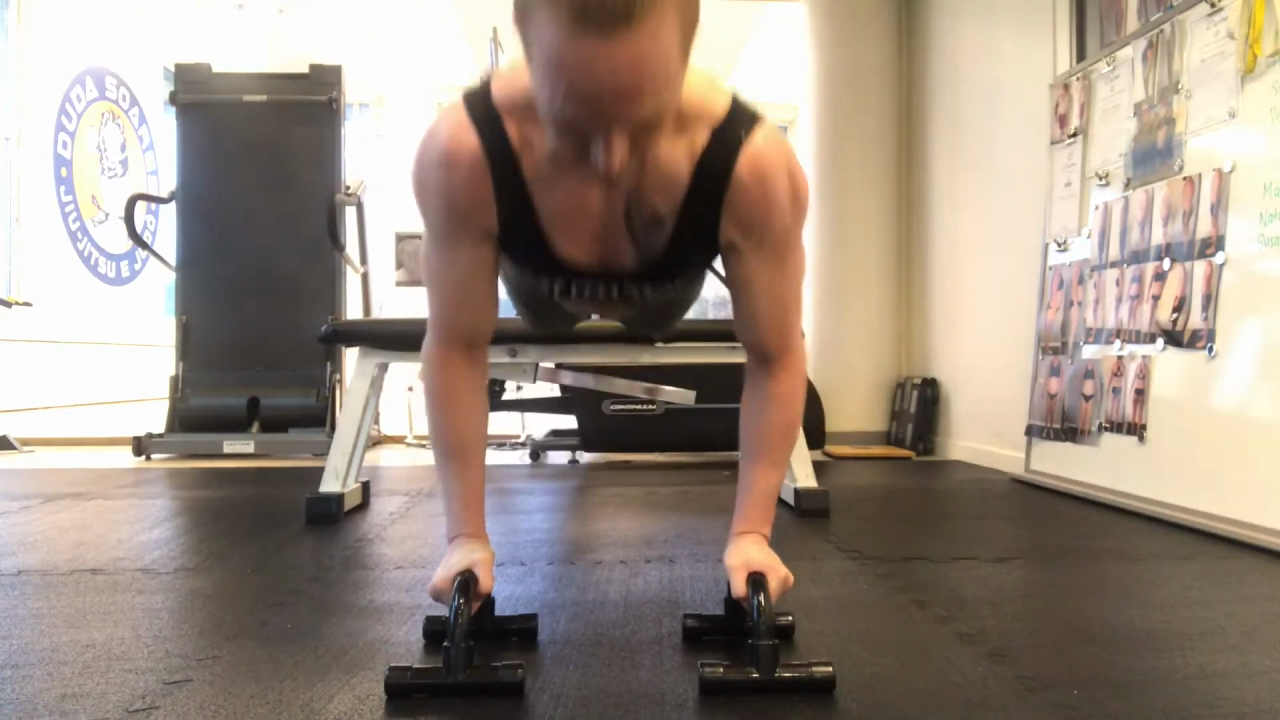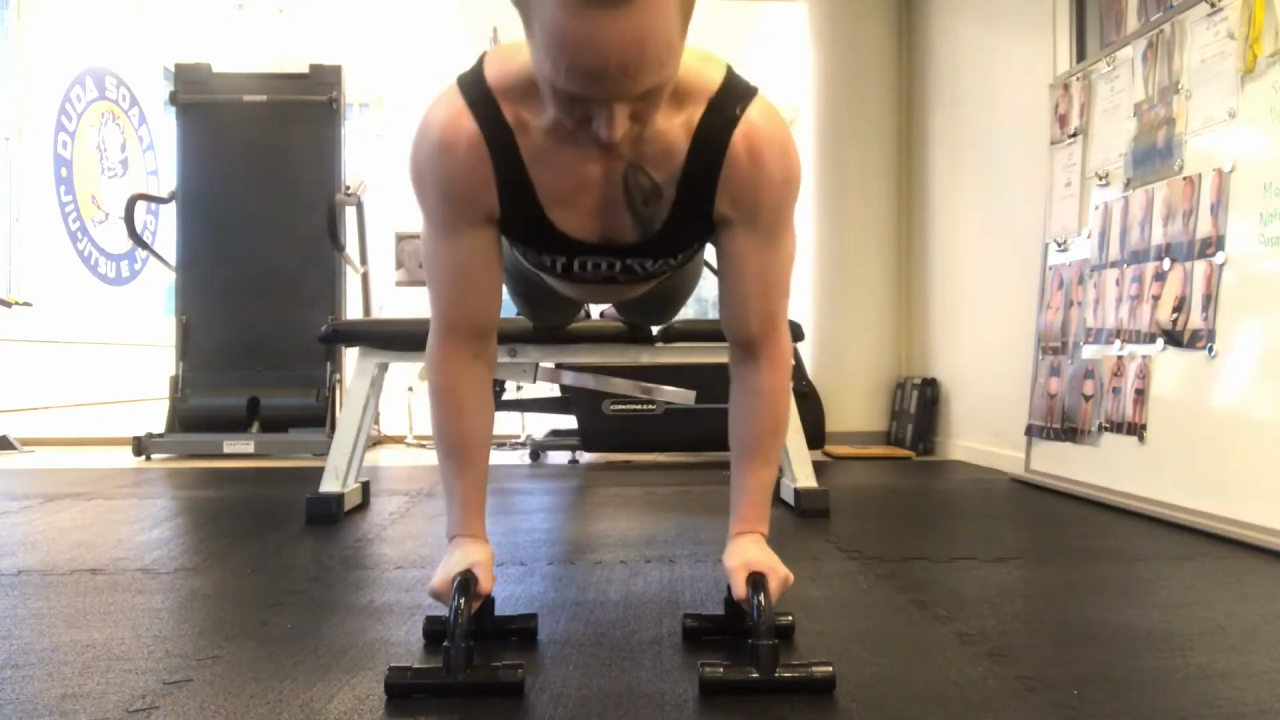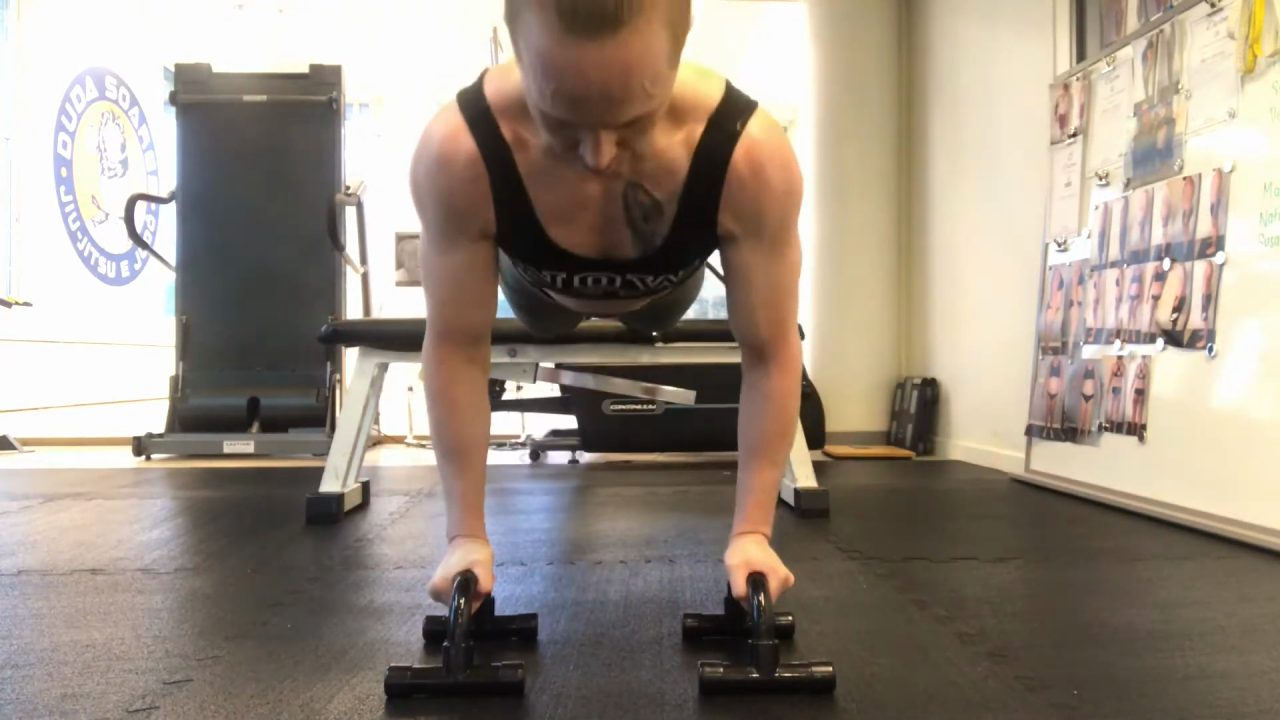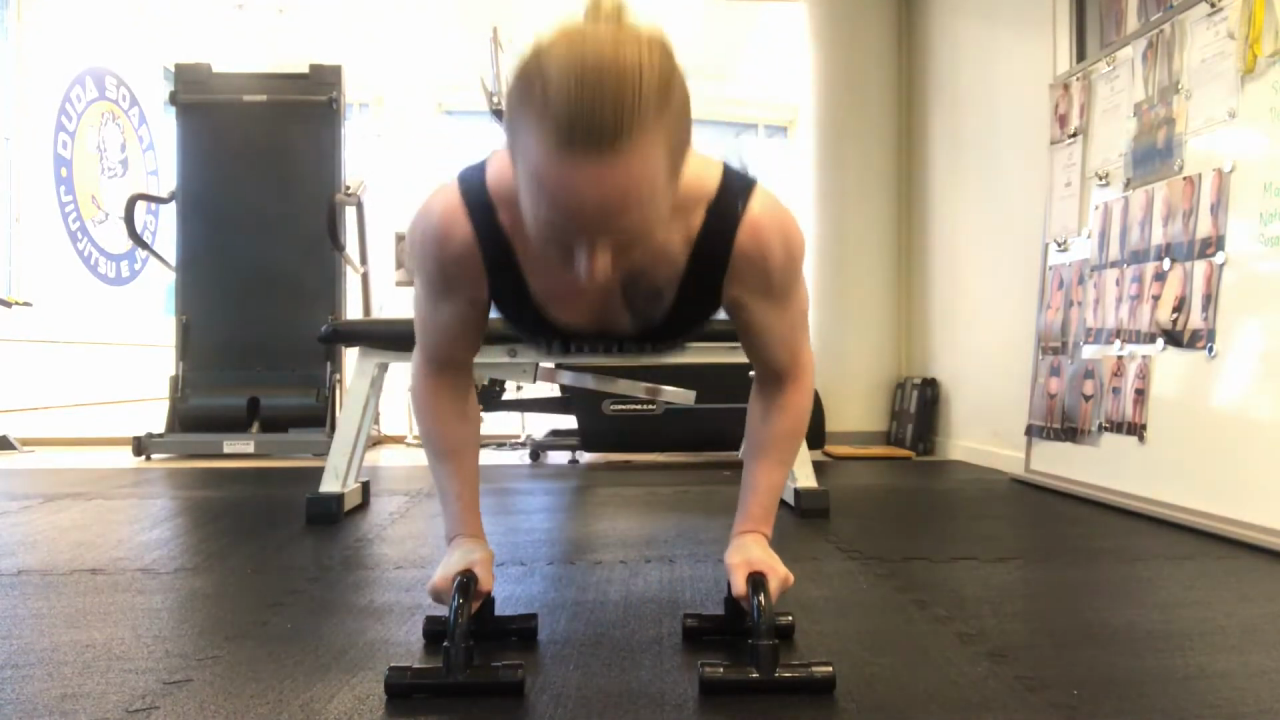
dt=0.2s
person 1, frame 1
left shoulder: (754, 164)
right shoulder: (462, 148)
left elbow: (774, 356)
right elbow: (456, 349)
left wrist: (749, 532)
right wrist: (466, 536)
left hip: (661, 281)
right hip: (542, 272)
left knee: (653, 319)
right knee: (545, 319)
person 1, frame 2
left shoulder: (748, 140)
right shoulder: (458, 134)
left elbow: (759, 349)
right elbow: (462, 344)
left wrist: (748, 530)
right wrist: (467, 534)
left hip: (661, 270)
right hip: (541, 268)
left knee: (653, 316)
right knee: (542, 317)
person 1, frame 3
left shoulder: (750, 155)
right shoulder: (456, 151)
left elbow: (770, 353)
right elbow: (455, 347)
left wrist: (750, 531)
right wrist: (466, 536)
left hip: (662, 280)
right hip: (540, 280)
left knee: (655, 320)
right knee: (544, 323)
person 1, frame 4
left shoulder: (753, 232)
right shoulder: (455, 225)
left elbow: (786, 377)
right elbow: (442, 369)
left wrist: (755, 529)
right wrist: (465, 532)
right hip: (541, 313)
